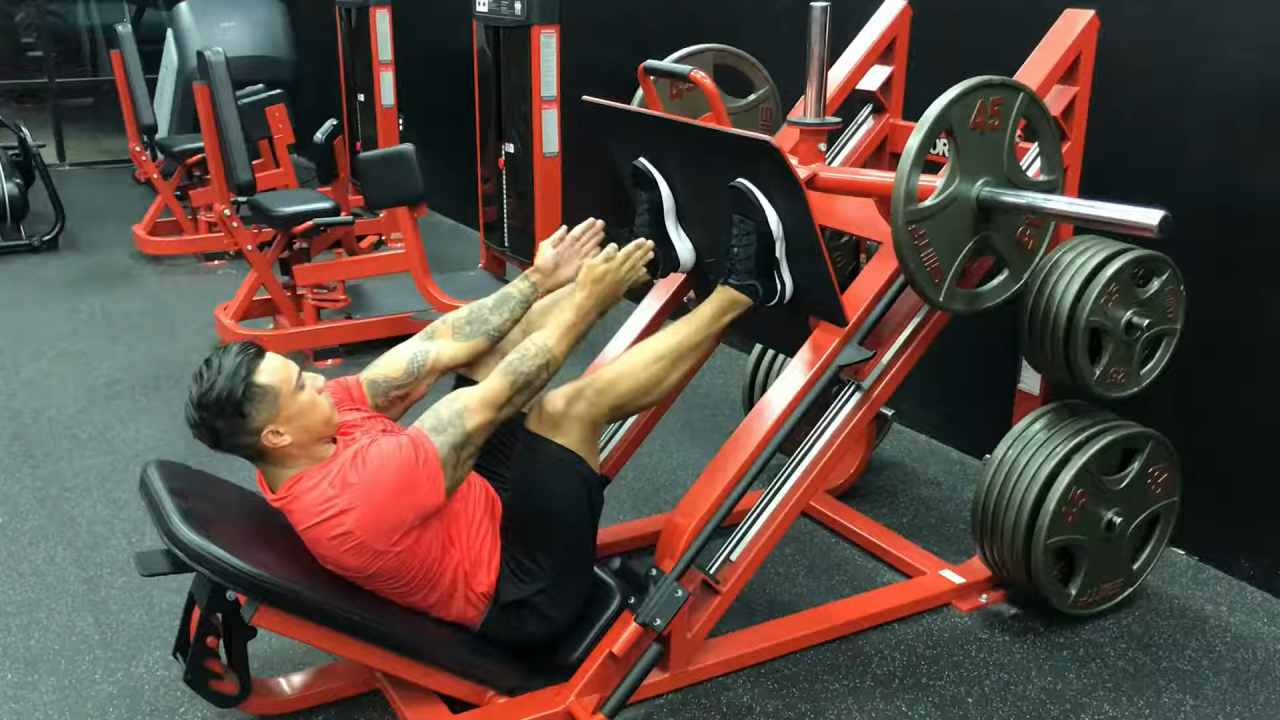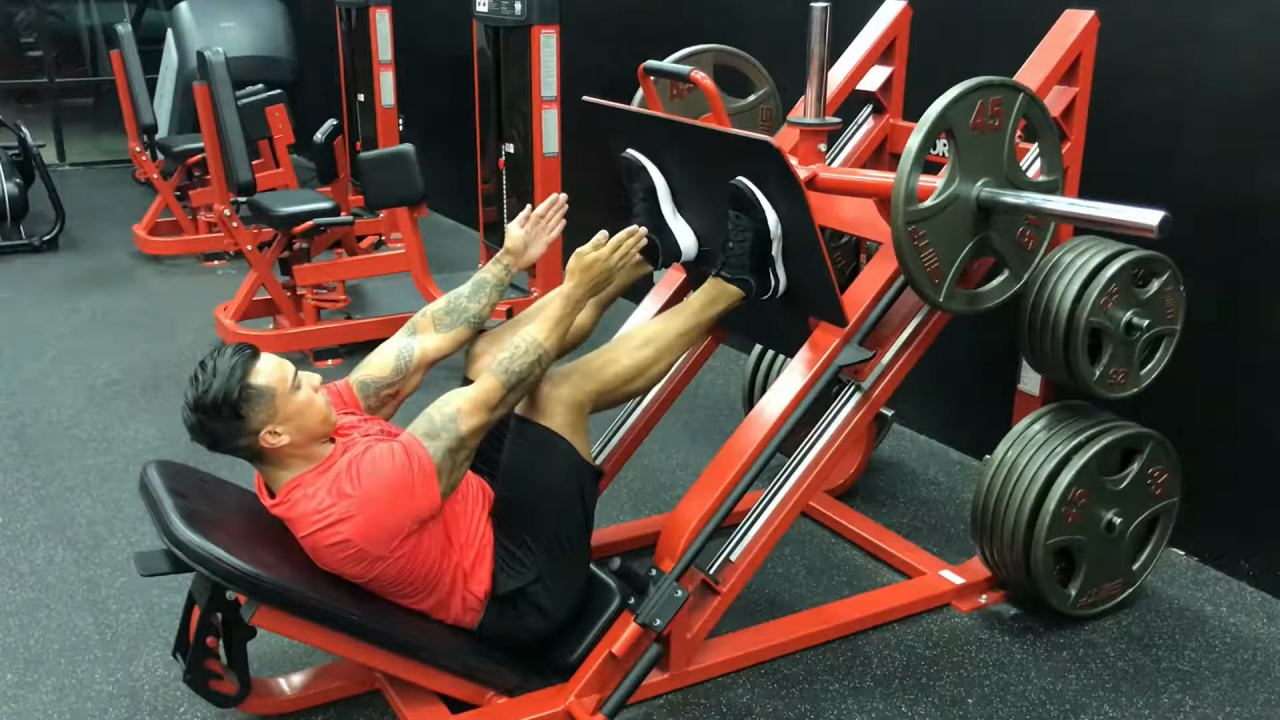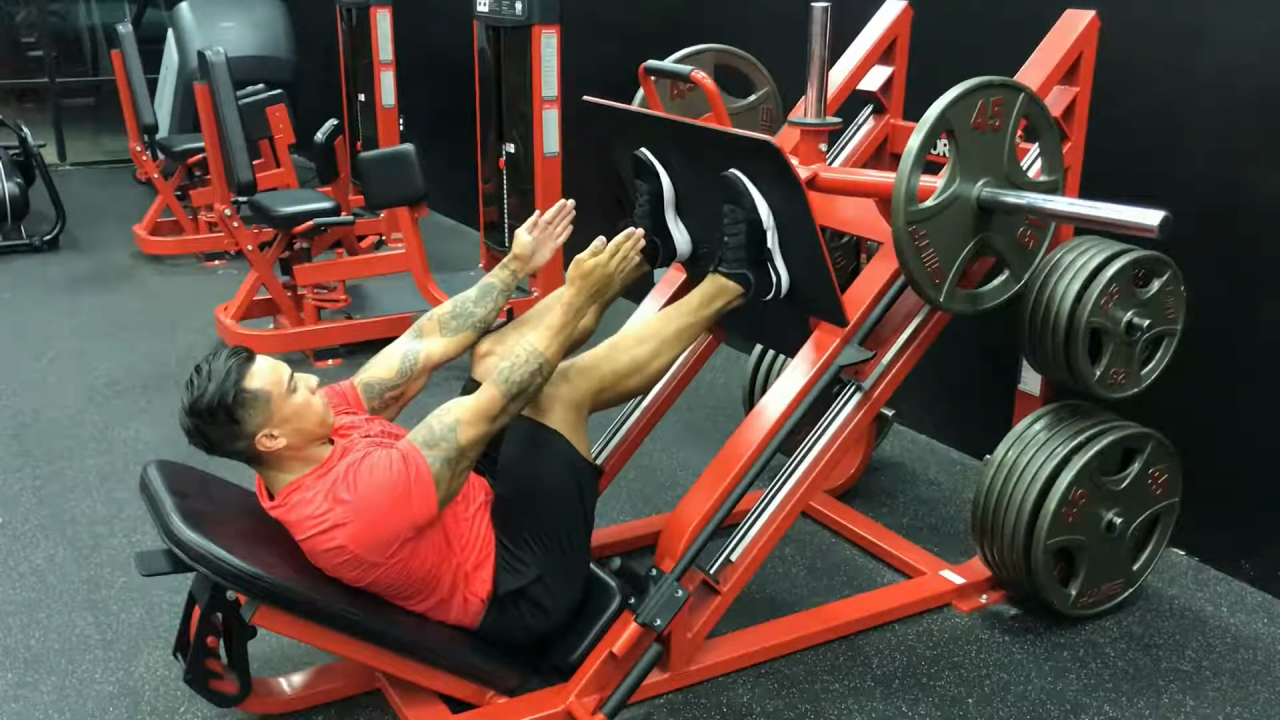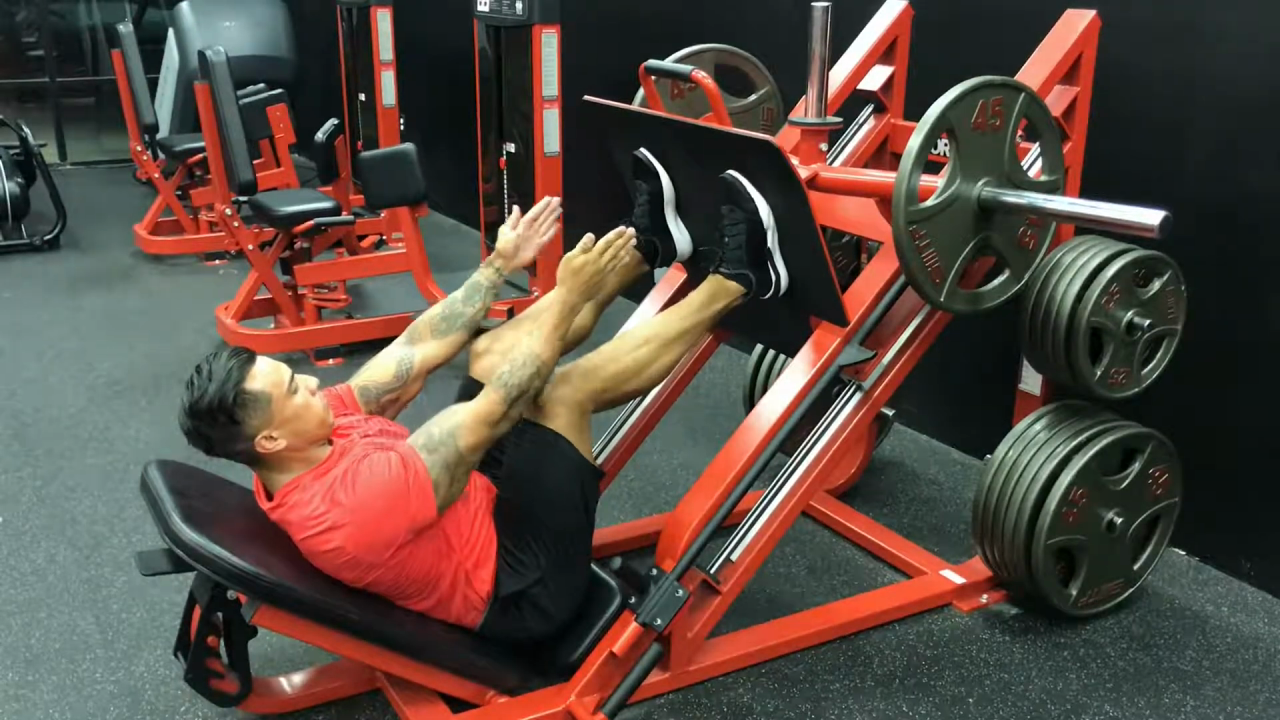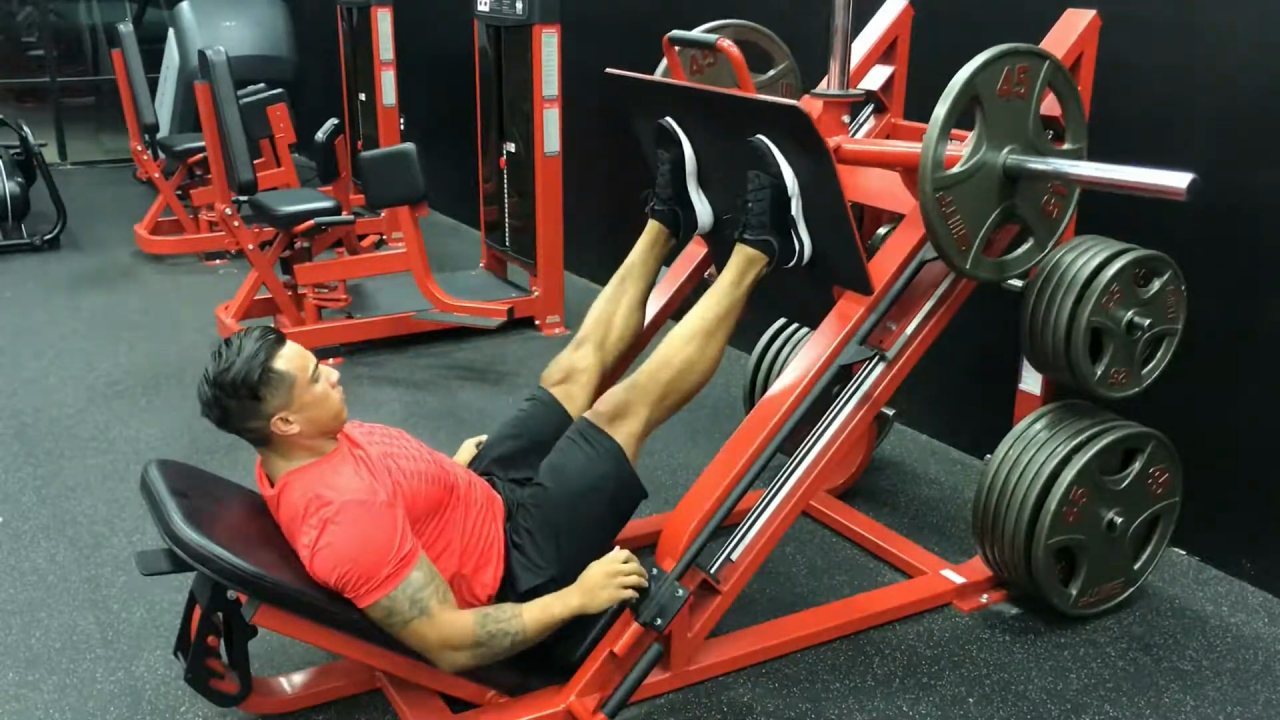
dt=1s
person 1, frame 1
left shoulder: (315, 425)
right shoulder: (354, 493)
left elbow: (437, 349)
right elbow: (495, 402)
left wrist: (539, 280)
right wrist: (586, 299)
left hip: (485, 512)
right hip: (521, 592)
left knee: (484, 347)
right knee: (567, 408)
left ankle: (646, 253)
right ankle: (738, 293)
person 1, frame 2
left shoulder: (305, 438)
right shoulder: (351, 498)
left elbow: (421, 345)
right elbow: (490, 403)
left wrist: (509, 261)
right wrist: (576, 291)
left hip: (484, 512)
right hip: (519, 591)
left knee: (488, 351)
right knee: (557, 392)
left ankle: (646, 249)
right ankle: (732, 286)
person 1, frame 3
left shoulder: (311, 430)
right shoulder: (351, 504)
left elbow: (424, 348)
right elbow: (493, 409)
left wrist: (517, 265)
right wrist: (578, 297)
left hip: (486, 510)
right hip: (520, 588)
left knee: (494, 351)
right knee: (559, 388)
left ankle: (648, 248)
right ankle: (732, 282)
person 1, frame 4
left shoulder: (311, 434)
right shoulder: (351, 504)
left elbow: (418, 351)
right elbow: (492, 416)
left wrist: (500, 264)
right wrist: (570, 297)
left hip: (482, 510)
right hip: (520, 587)
left knee: (493, 349)
right knee: (560, 391)
left ankle: (646, 246)
right ankle: (731, 283)
person 1, frame 5
left shoulder: (298, 455)
right shoulder: (342, 518)
right elbow: (451, 647)
left wrist: (453, 468)
right wrist: (579, 596)
left hip: (487, 498)
right hip: (521, 566)
left knee: (574, 370)
right knee: (622, 408)
left ankle: (667, 221)
right ankle: (755, 252)
